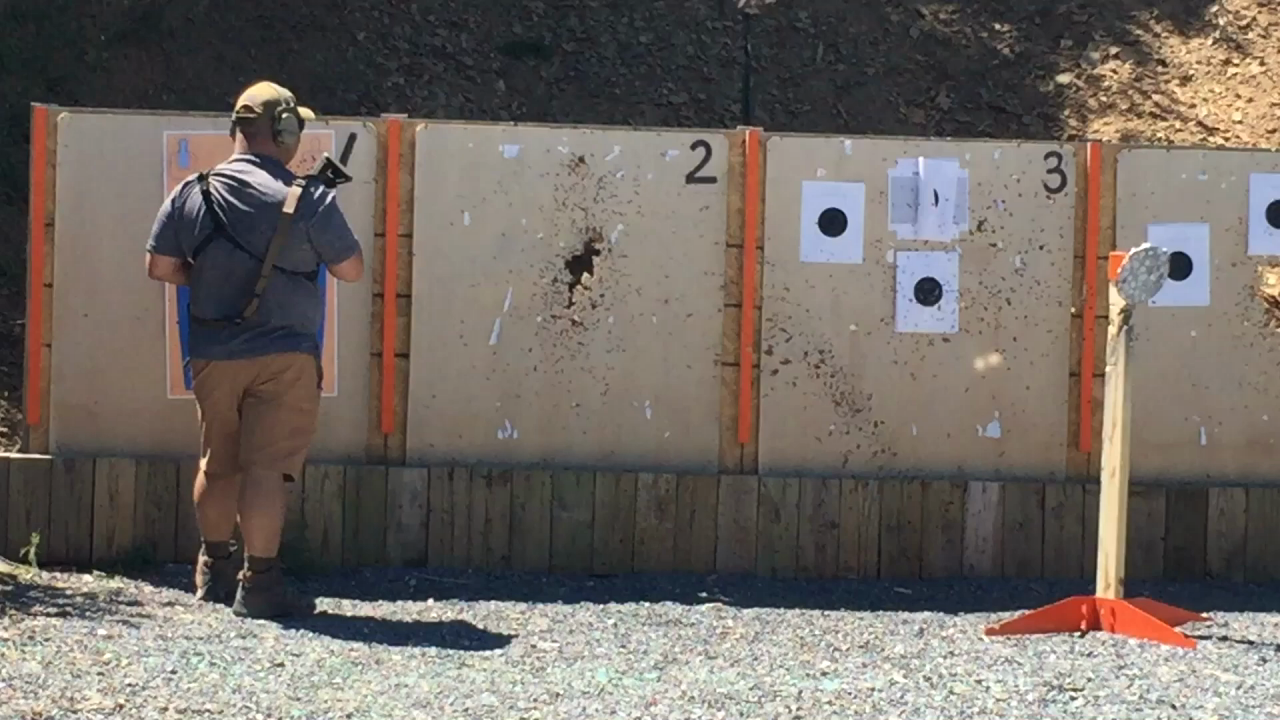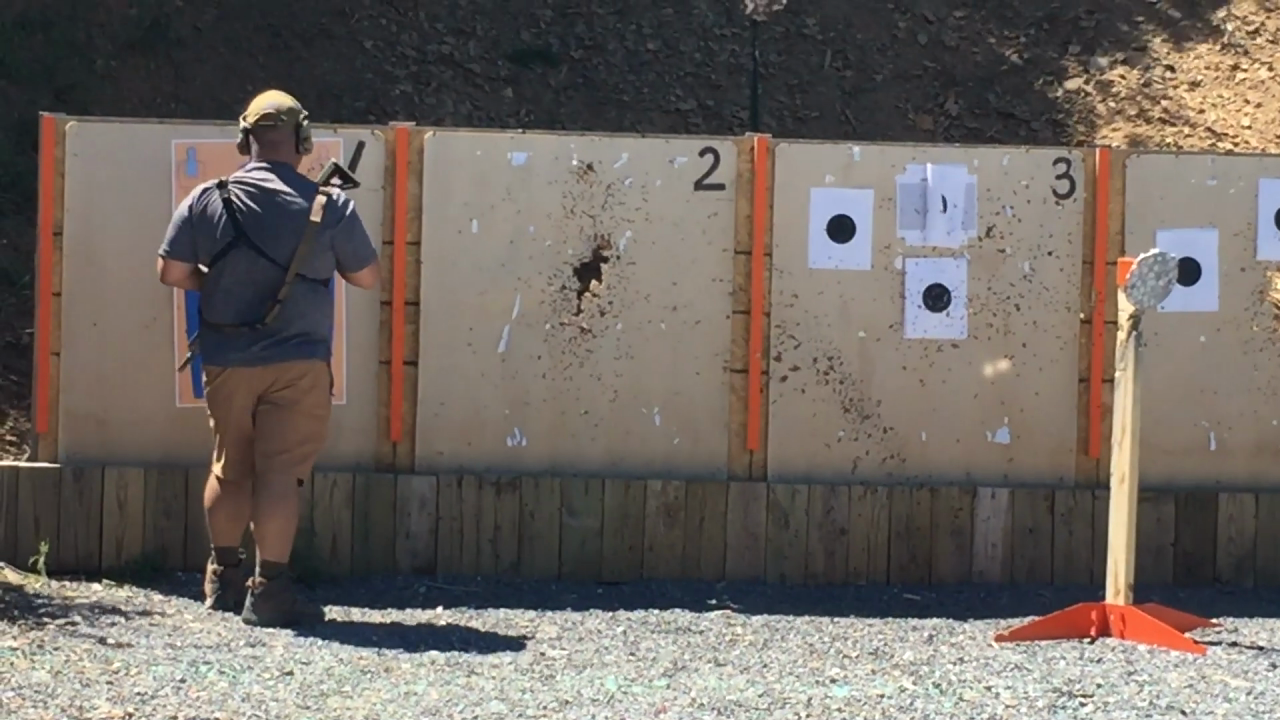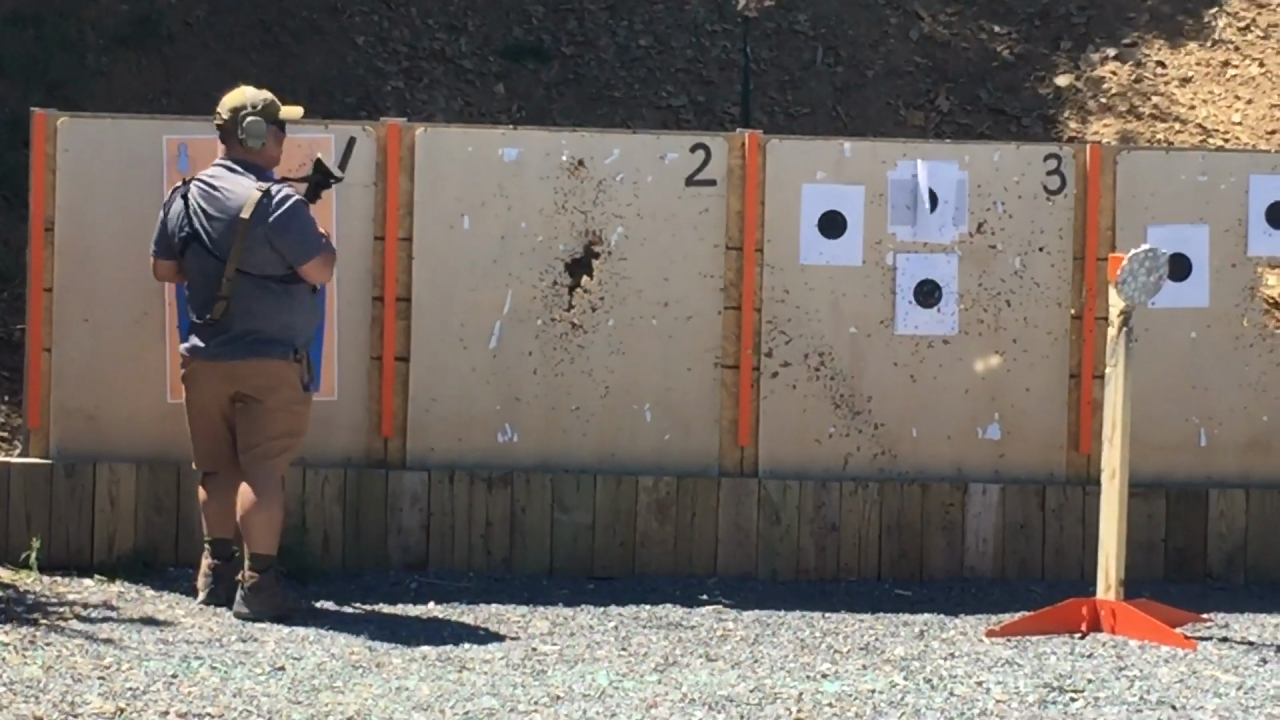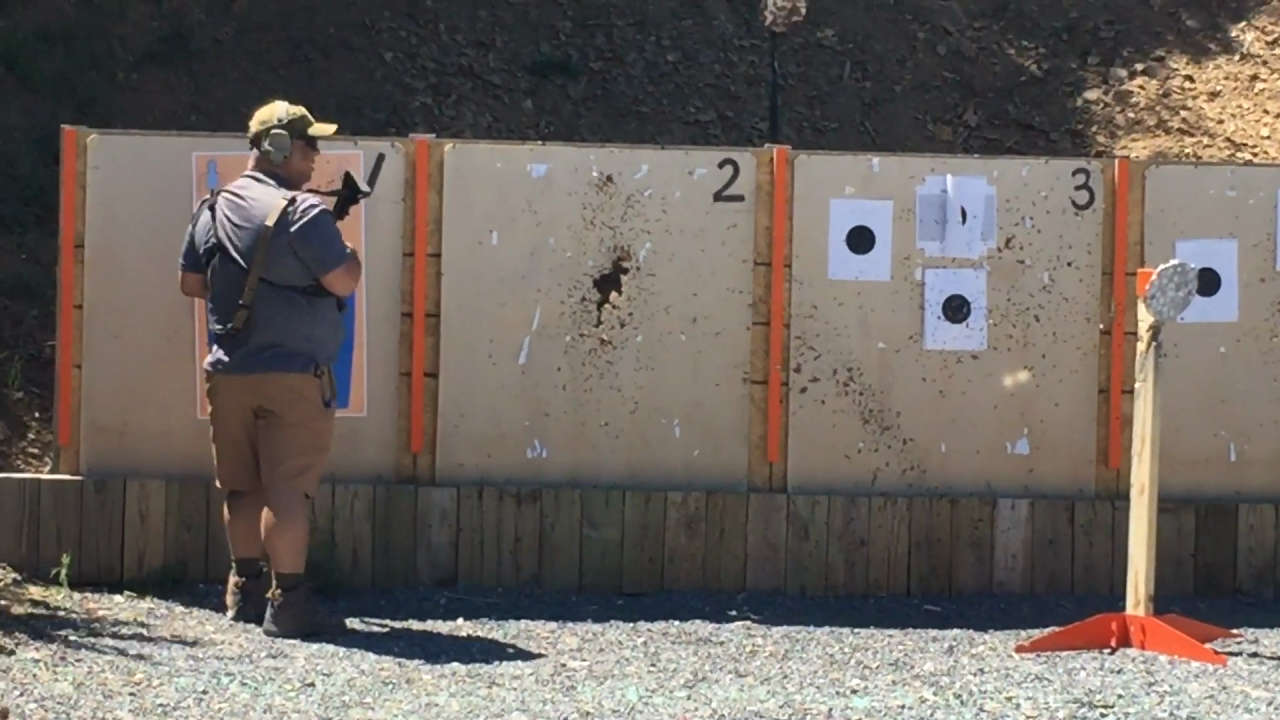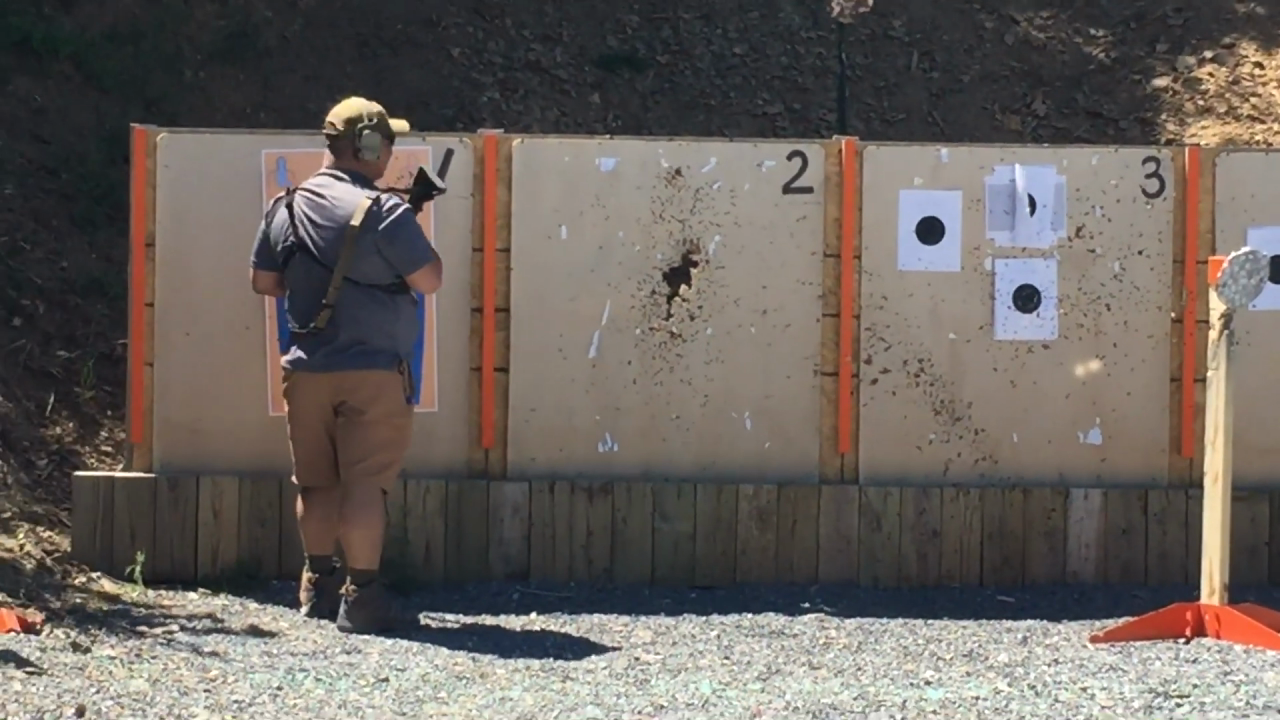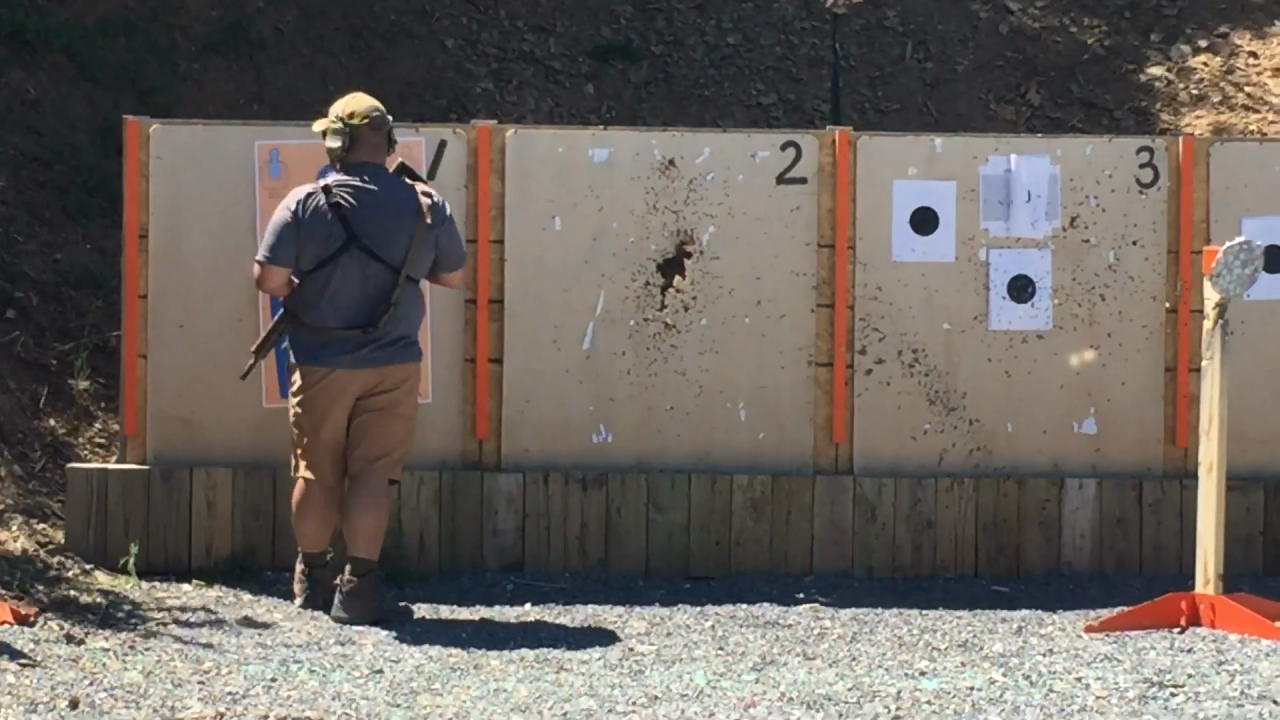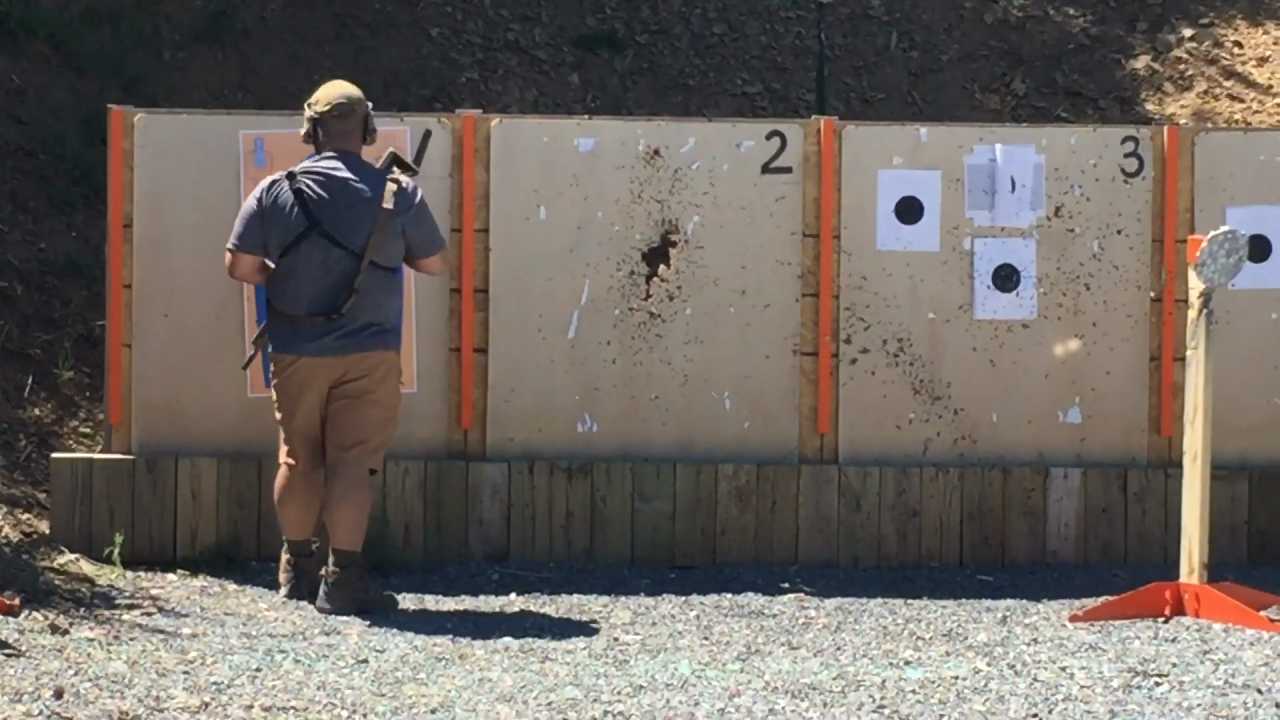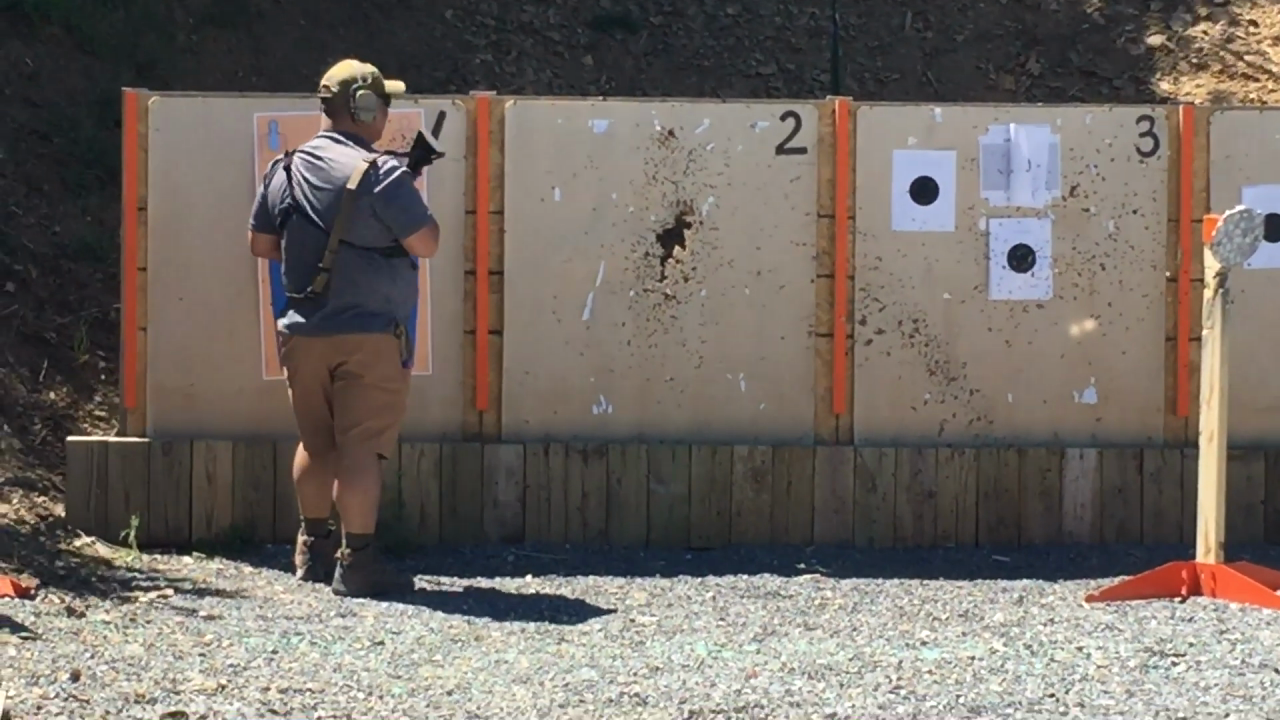
dt=0.7s
person 1, frame 1
left shoulder: (191, 193)
right shoulder: (308, 198)
left elbow: (160, 268)
right elbow: (352, 270)
left hip: (213, 354)
right hip: (283, 356)
left knee: (218, 465)
right knee: (266, 469)
left ankle: (214, 572)
right ankle: (259, 585)
person 1, frame 2
left shoulder: (206, 199)
right shoulder: (330, 206)
left elbow: (171, 273)
right elbow: (367, 276)
left hip: (227, 361)
right hip: (297, 362)
left knee: (228, 470)
right knee: (278, 475)
left ankle: (223, 579)
right ankle: (269, 592)
person 1, frame 3
left shoulder: (184, 197)
right shoulder: (276, 201)
left elbow: (164, 269)
right elbow: (320, 272)
right wrist: (321, 239)
left hip: (206, 356)
right hip: (271, 359)
left knee: (218, 467)
right knee: (262, 469)
left ankle: (216, 573)
right ankle: (258, 585)
person 1, frame 4
left shoulder: (212, 208)
right shoulder: (303, 210)
left elbow: (191, 284)
right elbow: (344, 282)
right wrist: (350, 253)
left hip: (230, 371)
right hip: (293, 373)
left knee: (243, 486)
right knee: (287, 488)
left ankle: (244, 591)
right ankle: (287, 604)
person 1, frame 5
left shoulder: (285, 207)
right shoulder: (384, 210)
left elbow: (263, 281)
right elbow: (429, 281)
right wrist: (417, 246)
left hip: (306, 367)
right hip: (373, 370)
left knee: (316, 481)
right knee: (365, 484)
left ankle: (317, 587)
right ankle: (360, 598)
person 1, frame 6
left shoulder: (307, 201)
right shoulder: (428, 206)
left elbow: (267, 279)
right elbow: (453, 278)
left wrist: (302, 292)
left hip: (321, 364)
right hip: (392, 364)
left knee: (316, 474)
right knee: (371, 475)
left ankle: (311, 580)
right ankle: (357, 589)
person 1, frame 7
left shoulder: (276, 189)
right shoulder: (399, 193)
left elbow: (240, 266)
right elbow: (435, 264)
left hip: (296, 352)
right hip: (369, 353)
left knee: (299, 460)
right knee: (353, 462)
left ankle: (297, 569)
right ankle: (342, 579)
person 1, frame 8
left shoulder: (284, 169)
right shoulder: (380, 172)
left elbow: (261, 244)
right elbow: (425, 244)
right wrist: (398, 215)
left hip: (304, 330)
right hip: (369, 333)
left knee: (316, 443)
right knee: (362, 447)
left ankle: (314, 549)
right ankle: (356, 562)
